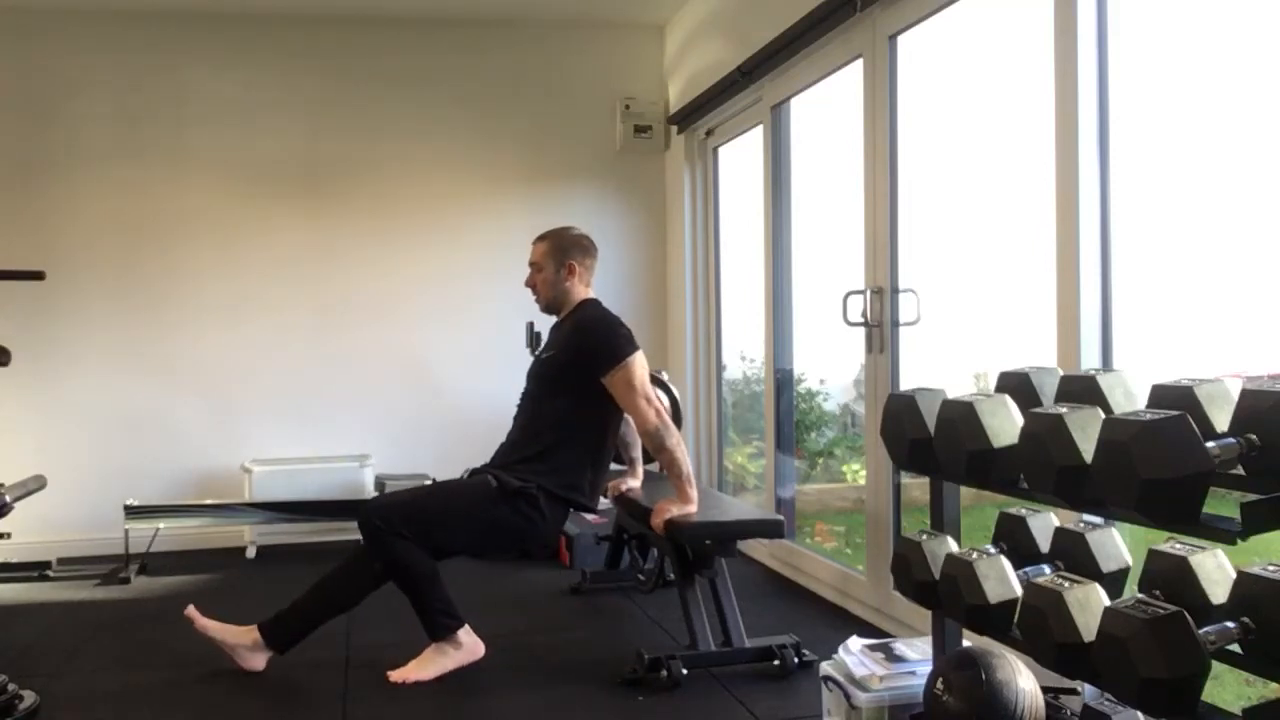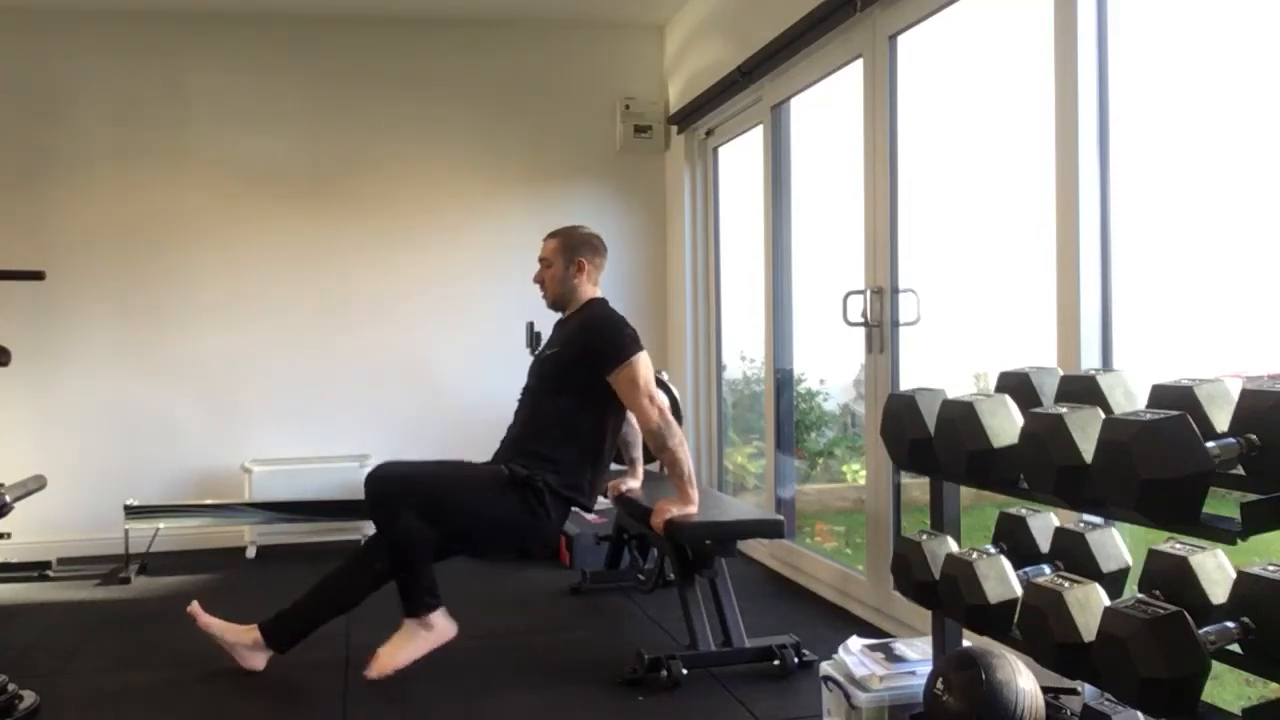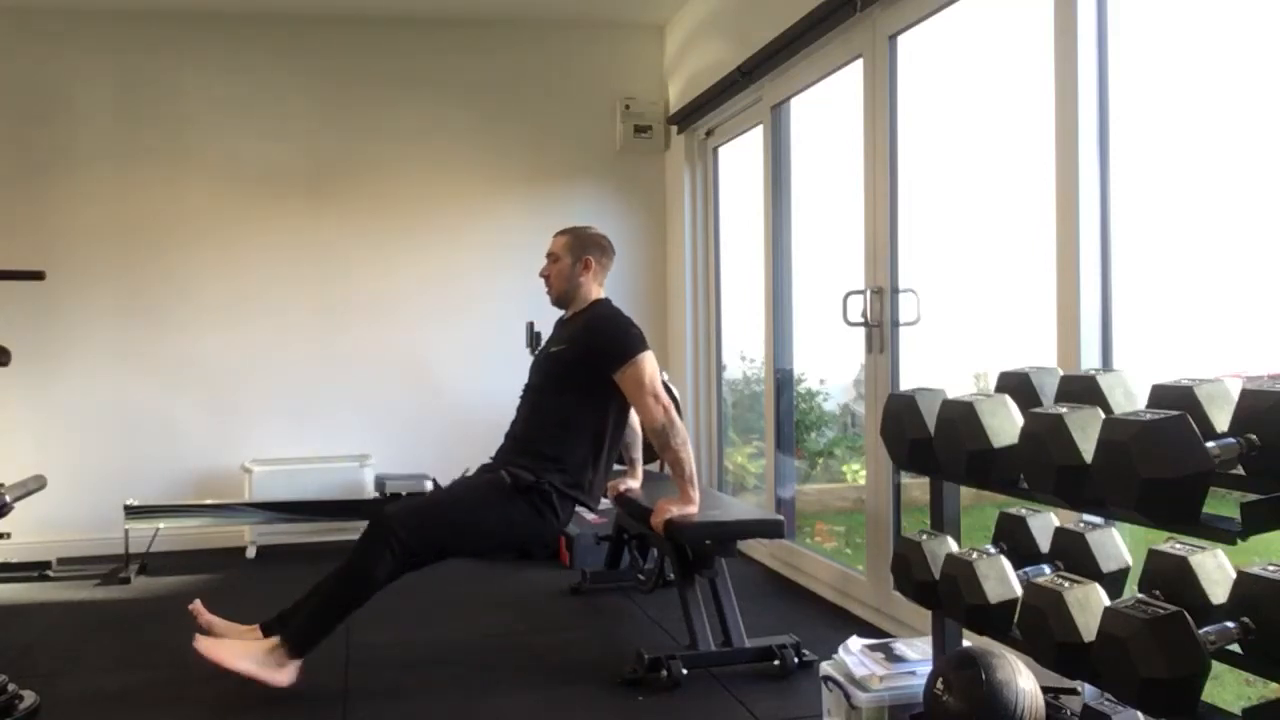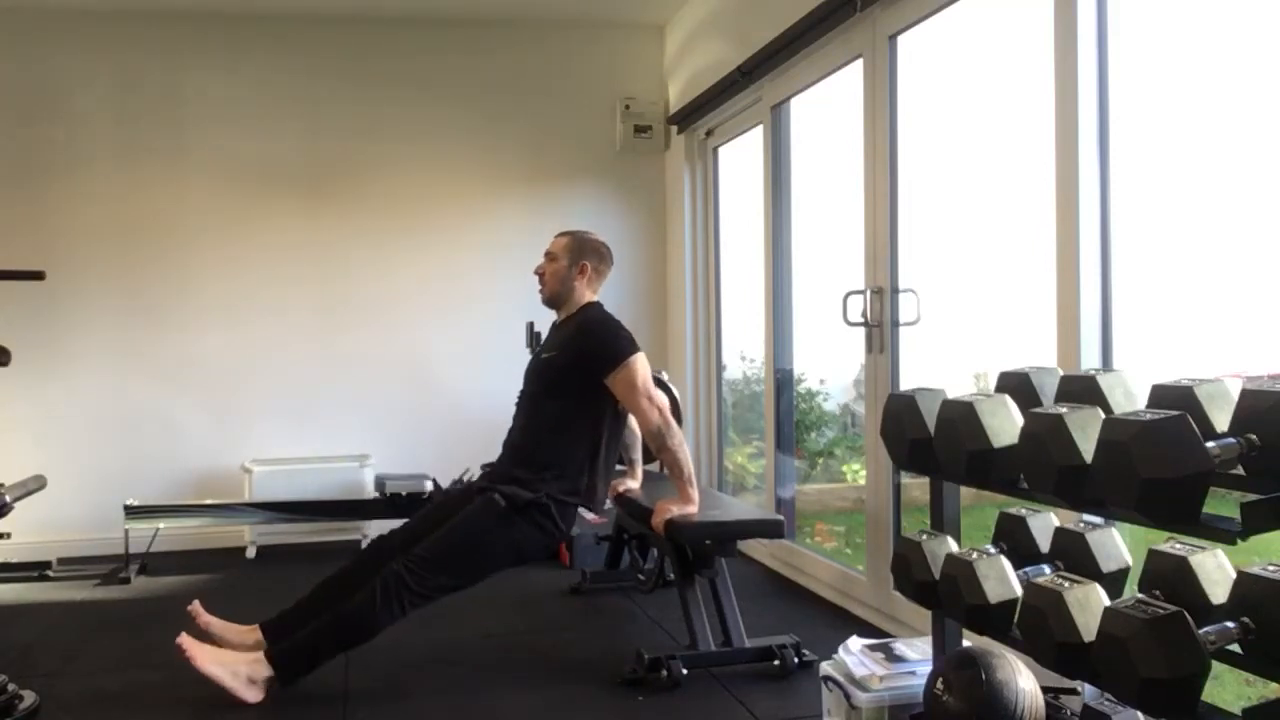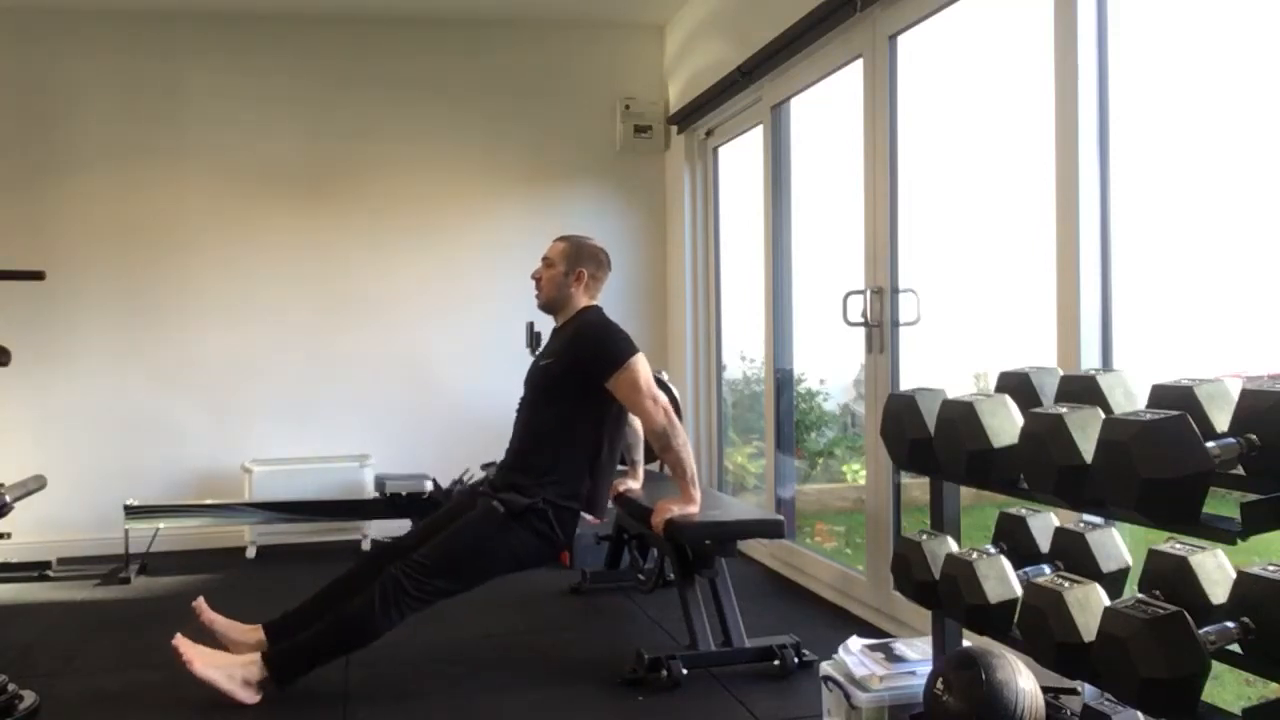
dt=0.2s
person 1, frame 1
left shoulder: (597, 330)
right shoulder: (570, 329)
left elbow: (647, 411)
right elbow: (619, 409)
left wrist: (684, 497)
right wrist: (633, 474)
left hip: (529, 501)
right hip: (511, 487)
left knee: (382, 517)
right knee: (385, 541)
left ankle: (453, 639)
right ankle: (264, 640)
person 1, frame 2
left shoulder: (603, 329)
right shoulder: (573, 327)
left elbow: (650, 409)
right elbow: (619, 407)
left wrist: (685, 497)
right wrist: (633, 474)
left hip: (533, 499)
right hip: (514, 488)
left knee: (387, 484)
right knee: (388, 545)
left ankle: (426, 618)
right ankle: (265, 639)
person 1, frame 3
left shoulder: (608, 328)
right shoulder: (572, 325)
left elbow: (656, 410)
right elbow: (622, 406)
left wrist: (686, 496)
right wrist: (632, 474)
left hip: (534, 499)
right hip: (511, 485)
left knee: (391, 527)
right knee: (394, 543)
left ankle: (284, 652)
right ankle: (268, 635)
person 1, frame 4
left shoulder: (598, 332)
right shoulder: (567, 330)
left elbow: (652, 410)
right elbow: (622, 410)
left wrist: (685, 497)
right wrist: (632, 474)
left hip: (532, 507)
right hip: (504, 487)
left knee: (402, 579)
right knee: (388, 550)
left ankle: (264, 669)
right ankle: (263, 637)
person 1, frame 5
left shoulder: (595, 335)
right shoulder: (571, 335)
left elbow: (656, 411)
right elbow: (625, 411)
left wrist: (688, 497)
right wrist: (632, 475)
left hip: (537, 513)
right hip: (509, 493)
left knee: (406, 582)
right knee: (394, 555)
left ankle: (261, 670)
right ankle: (265, 637)
